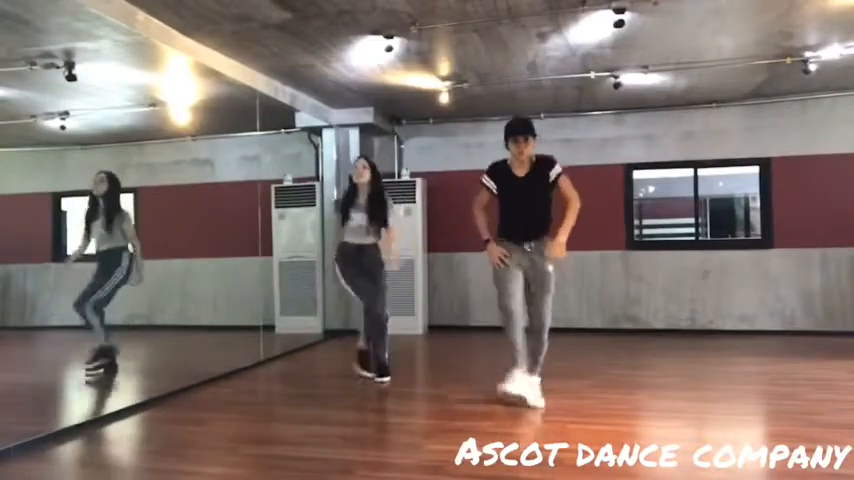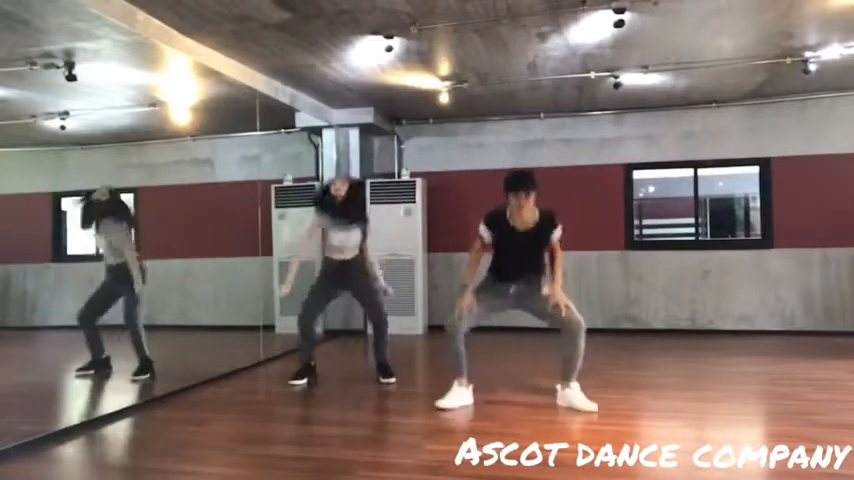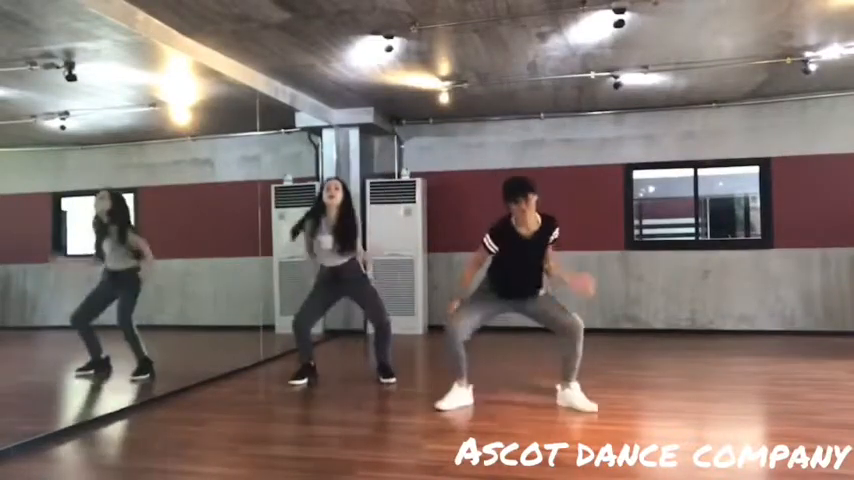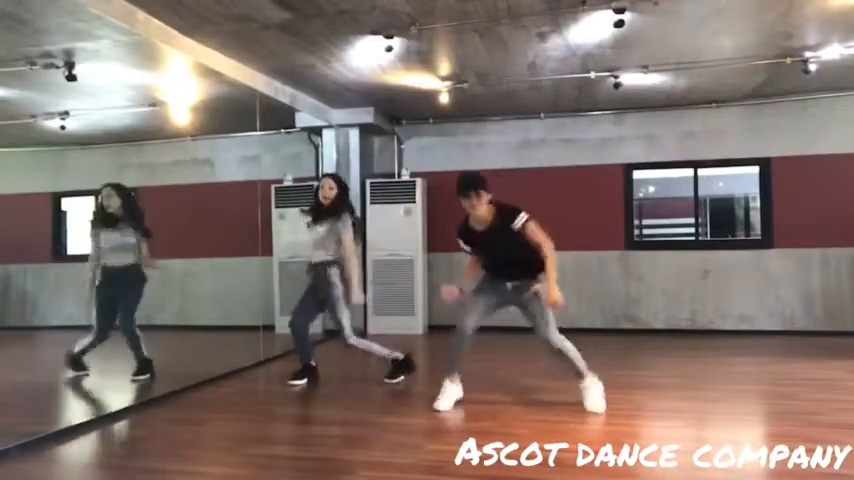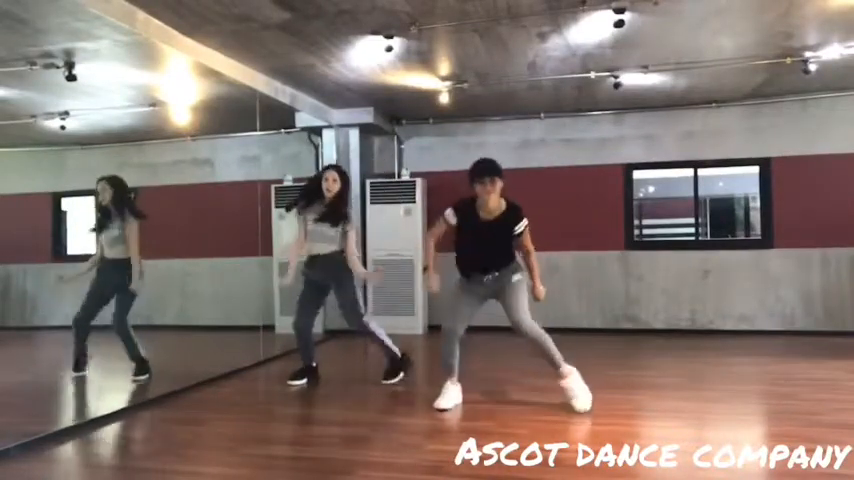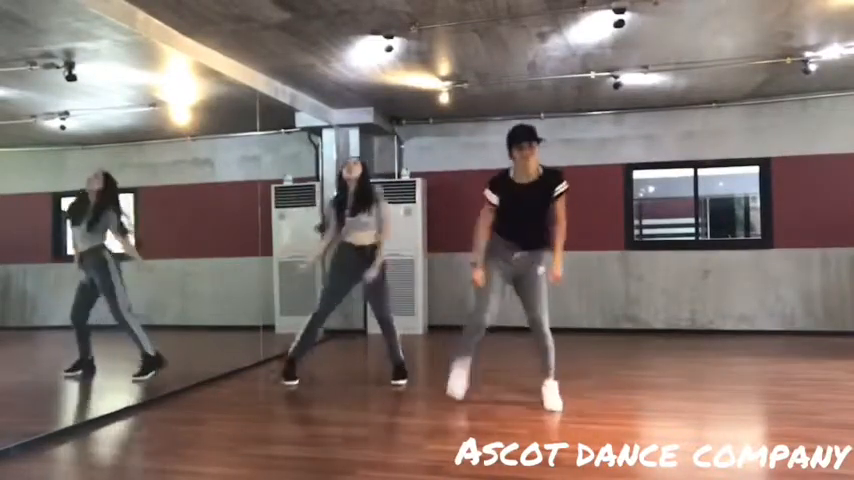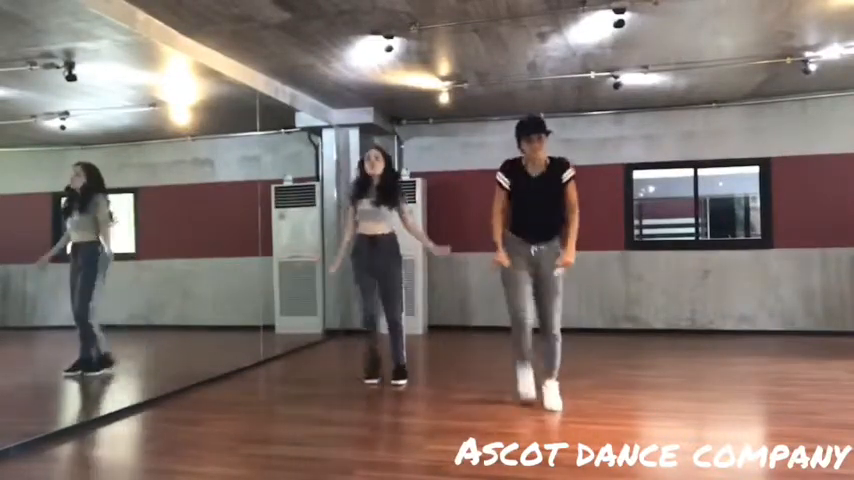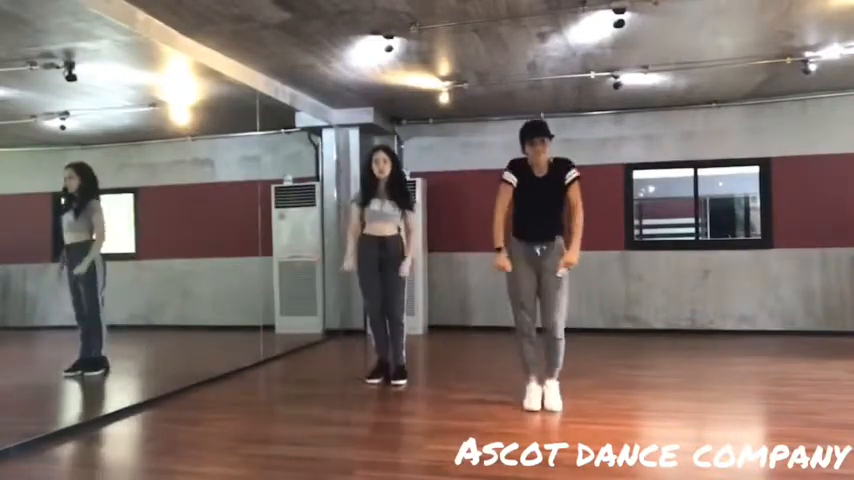
dt=0.3s
person 1, frame 1
left shoulder: (548, 166)
right shoulder: (496, 172)
left elbow: (574, 202)
right elbow: (478, 208)
left wrist: (561, 237)
right wrist: (489, 242)
left hip: (540, 251)
right hip: (508, 251)
left knee: (541, 320)
right knee: (511, 309)
left ankle: (533, 377)
right ankle: (519, 372)
person 1, frame 2
left shoulder: (548, 221)
right shoulder: (494, 221)
left elbow: (555, 253)
right elbow: (476, 253)
left wrist: (556, 286)
right wrist: (467, 289)
left hip: (532, 288)
right hip: (496, 287)
left knee: (575, 325)
right knee: (456, 326)
left ankle: (568, 389)
right ankle: (462, 388)
person 1, frame 3
left shoulder: (549, 225)
right shoulder: (500, 232)
left elbow: (547, 264)
right elbow: (475, 262)
left wrist: (570, 279)
right wrist: (459, 298)
left hip: (532, 295)
right hip: (493, 294)
left knee: (574, 326)
right knee: (454, 329)
left ankle: (568, 389)
right ankle: (462, 388)
person 1, frame 4
left shoulder: (511, 214)
right shoulder: (465, 232)
left elbow: (545, 245)
right elbow: (476, 264)
left wrist: (551, 285)
right wrist: (461, 290)
left hip: (528, 283)
right hip: (494, 284)
left knee: (550, 336)
right knee: (464, 327)
left ankle: (588, 381)
right ankle: (452, 384)
person 1, frame 5
left shoulder: (513, 214)
right shoulder: (461, 210)
left elbow: (527, 249)
right elbow: (432, 237)
left wrist: (537, 281)
right wrist: (430, 269)
left hip: (507, 275)
right hip: (473, 279)
left knee: (523, 323)
right knee: (450, 330)
left ankle: (568, 374)
right ankle: (452, 385)
person 1, frame 6
left shoulder: (553, 179)
right shoulder: (499, 183)
left elbow: (558, 221)
right elbow: (484, 223)
left wrist: (557, 260)
right wrist: (477, 264)
left hip: (533, 257)
right hip: (500, 253)
left knee: (540, 323)
right knee: (483, 316)
left ankle: (550, 383)
right ankle: (462, 363)
person 1, frame 7
left shoulder: (561, 168)
right shoulder: (509, 169)
left elbow: (573, 210)
right elbow: (498, 212)
left wrist: (570, 247)
right wrist: (498, 249)
left hip: (549, 251)
right hip: (516, 250)
left knee: (551, 323)
right knee: (522, 317)
left ankle: (551, 382)
right ankle: (523, 365)
person 1, frame 8
left shoulder: (564, 168)
right shoulder: (515, 169)
left elbow: (576, 210)
right elbow: (500, 211)
left wrist: (574, 248)
right wrist: (499, 251)
left hip: (553, 252)
right hip: (521, 253)
left knee: (554, 324)
right knee: (524, 323)
left ankle: (551, 382)
right ankle: (533, 383)
person 2, frame 1
left shoulder: (382, 202)
right shoulder: (346, 201)
left elbow: (388, 235)
right elbow: (342, 230)
left wrist: (389, 253)
right wrist: (339, 256)
left hip: (371, 257)
right hip: (348, 256)
left knee: (380, 311)
right knee: (372, 301)
left ankle: (382, 363)
right ankle: (364, 350)
person 2, frame 2
left shoulder: (359, 213)
right shoulder: (323, 213)
left elbow: (365, 249)
right elbow: (306, 245)
left wrist: (379, 277)
right wrist: (290, 277)
left hip: (356, 269)
right hip: (331, 270)
left knee: (379, 316)
right knee: (305, 317)
left ankle: (383, 365)
right ankle: (308, 366)
person 2, frame 3
left shoulder: (350, 222)
right shoulder: (313, 222)
left elbow: (357, 251)
right elbow: (311, 250)
left wrist: (365, 257)
left hip: (352, 275)
right hip: (327, 277)
left knee: (381, 320)
right knee: (300, 322)
left ankle: (383, 366)
right ankle: (308, 367)
person 2, frame 4
left shoulder: (341, 217)
right shoulder: (320, 217)
left elbow: (350, 253)
left wrist: (355, 287)
left hip: (331, 276)
right hip: (319, 277)
left knee: (347, 336)
right knee: (297, 322)
left ankle: (400, 361)
right ankle: (309, 367)
person 2, frame 5
left shoulder: (343, 213)
right shoulder: (307, 208)
left elbow: (350, 248)
right elbow: (300, 242)
left wrist: (362, 272)
right wrist: (291, 271)
left hip: (338, 268)
right hip: (314, 269)
left knee: (357, 319)
right knee: (301, 323)
left ankle: (397, 359)
right ankle: (309, 368)
person 2, frame 6
left shoulder: (374, 195)
right shoulder: (336, 203)
left elbow: (386, 229)
right elbow: (331, 234)
left wrist: (378, 261)
right wrist: (314, 259)
left hip: (370, 259)
right hip: (345, 258)
left knee: (384, 316)
right knee: (321, 312)
left ankle: (398, 365)
right ankle: (292, 361)
person 2, frame 7
left shoulder: (395, 193)
right shoulder: (356, 191)
left elbow: (410, 224)
right elbow: (350, 226)
left wrist: (432, 246)
right wrist: (339, 257)
left hip: (388, 248)
right hip: (363, 249)
left knee: (394, 310)
right knee: (369, 309)
left ankle: (400, 365)
right ankle: (373, 360)
person 2, frame 8
left shoulder: (402, 194)
right shoulder: (362, 194)
left elbow: (411, 229)
right elbow: (354, 227)
left wrist: (408, 258)
right wrist: (349, 255)
left hip: (393, 249)
right hip: (368, 249)
left knee: (395, 310)
right knee: (374, 309)
left ankle: (399, 365)
right ankle: (383, 362)
person 3, frame 1
left shoulder: (119, 214)
right shoulder: (92, 213)
left elbow: (134, 242)
right elbow: (85, 244)
left wrist: (138, 270)
right wrist: (72, 257)
left hip: (118, 262)
right hip: (103, 264)
left knee: (84, 304)
right knee: (93, 309)
left ankle: (104, 348)
right ankle: (107, 359)
person 3, frame 2
left shoulder: (110, 223)
right shoulder: (102, 222)
left elbow: (129, 251)
left wrist: (138, 281)
left hip: (126, 275)
right hip: (114, 275)
left knee: (130, 318)
right knee: (85, 316)
left ankle: (145, 364)
right ankle: (100, 361)
person 3, frame 3
left shoulder: (122, 230)
right shoulder: (101, 228)
left elbow: (147, 252)
left wrist: (145, 273)
left hip: (128, 280)
right hip: (108, 279)
left knee: (124, 322)
right knee: (78, 318)
left ankle: (144, 363)
right ankle: (99, 361)
person 3, frame 4
left shoulder: (136, 226)
right shoulder: (99, 226)
left elbow: (143, 256)
right elbow: (94, 258)
left wrist: (152, 264)
right wrist: (91, 286)
left hip: (132, 279)
right hip: (108, 279)
left knee: (127, 323)
right knee: (101, 332)
left ankle: (144, 364)
right ankle: (75, 356)
person 3, frame 5
left shoulder: (127, 216)
right shoulder: (104, 219)
left elbow: (134, 248)
right elbow: (100, 255)
left wrist: (136, 277)
right wrist: (76, 275)
left hip: (125, 272)
right hip: (105, 273)
left knee: (119, 322)
right knee: (81, 320)
left ankle: (141, 363)
right ankle: (80, 360)
person 3, frame 6
left shoulder: (106, 213)
right shoulder: (79, 208)
left elbow: (124, 241)
right elbow: (76, 241)
left wrist: (142, 262)
right wrist: (78, 263)
left hip: (101, 262)
right hip: (87, 266)
left knee: (121, 312)
right knee: (77, 316)
left ankle: (151, 358)
right ankle: (85, 362)
person 3, frame 7
left shoulder: (96, 199)
right shoulder: (72, 202)
left elbow: (104, 230)
left wrist: (109, 253)
right wrist: (49, 254)
left hip: (91, 254)
right hip: (77, 256)
left knee: (82, 310)
right knee: (79, 311)
left ankle: (103, 357)
right ankle: (86, 359)
person 3, frame 8
left shoulder: (91, 203)
right shoulder: (69, 204)
left elbow: (100, 236)
left wrist: (87, 261)
right wrist: (62, 262)
left hip: (87, 257)
right hip: (72, 257)
left knee: (93, 310)
right knee: (81, 312)
left ankle: (98, 359)
right ankle: (86, 358)
